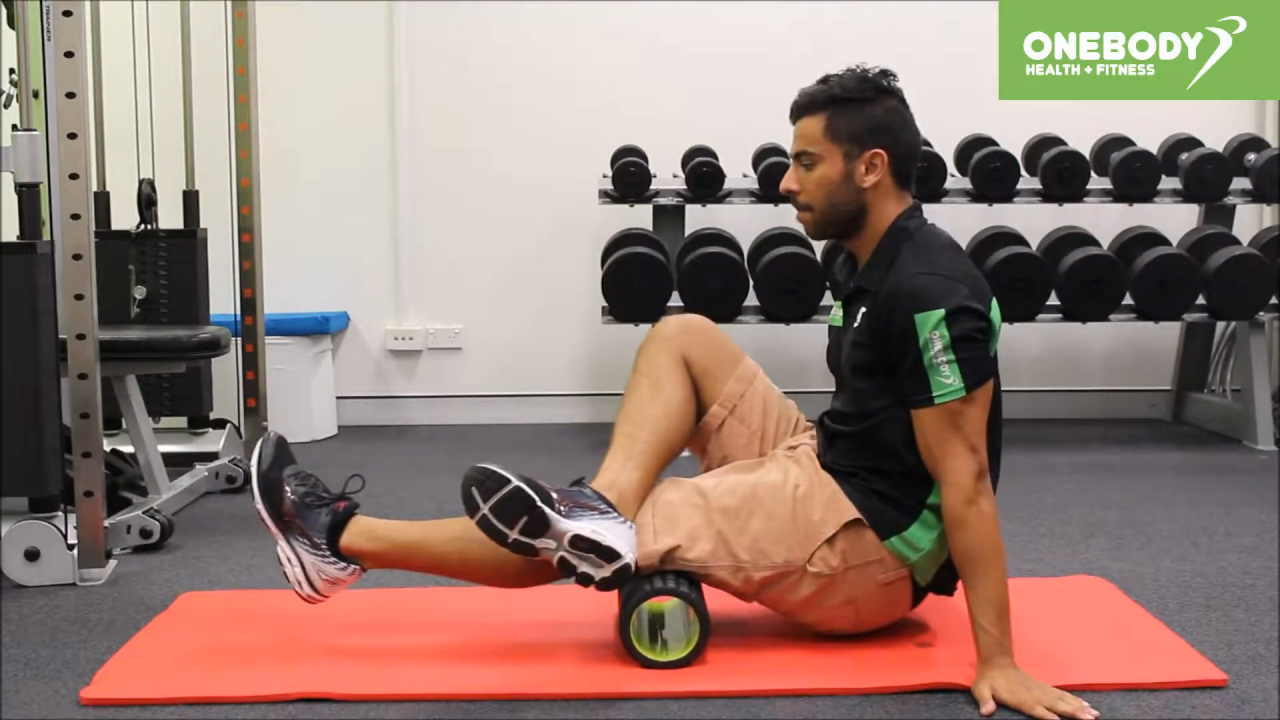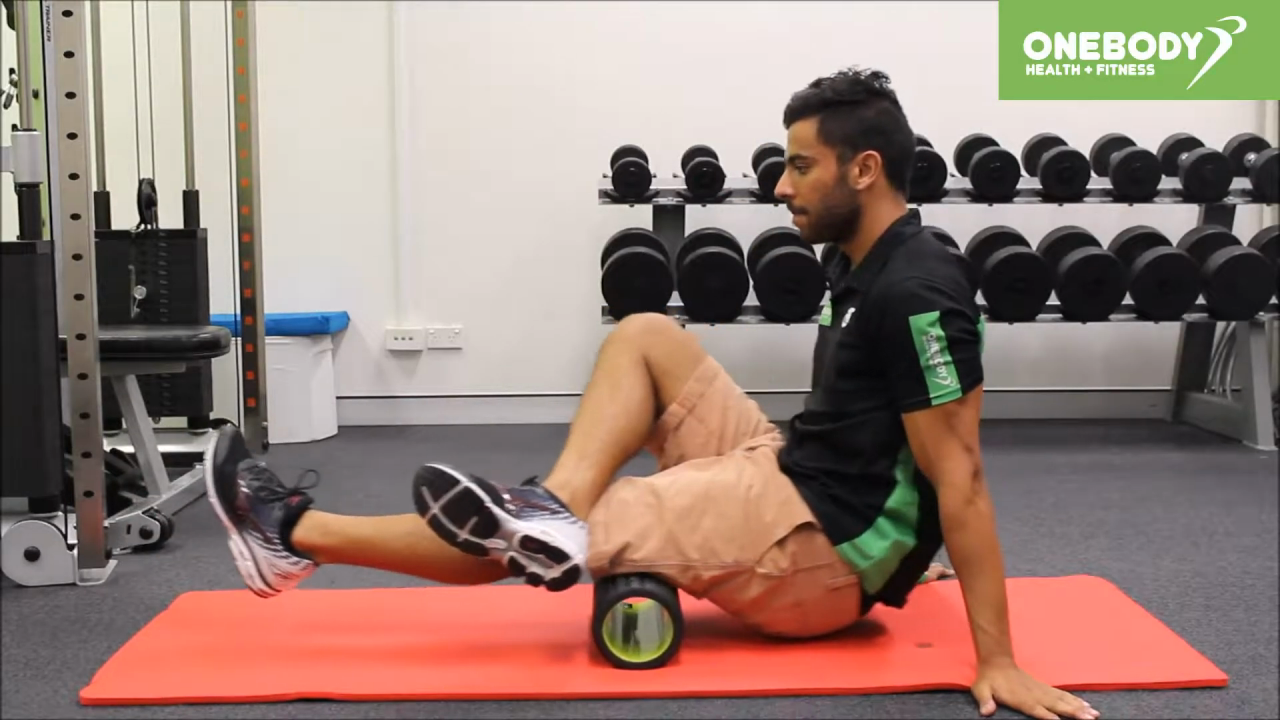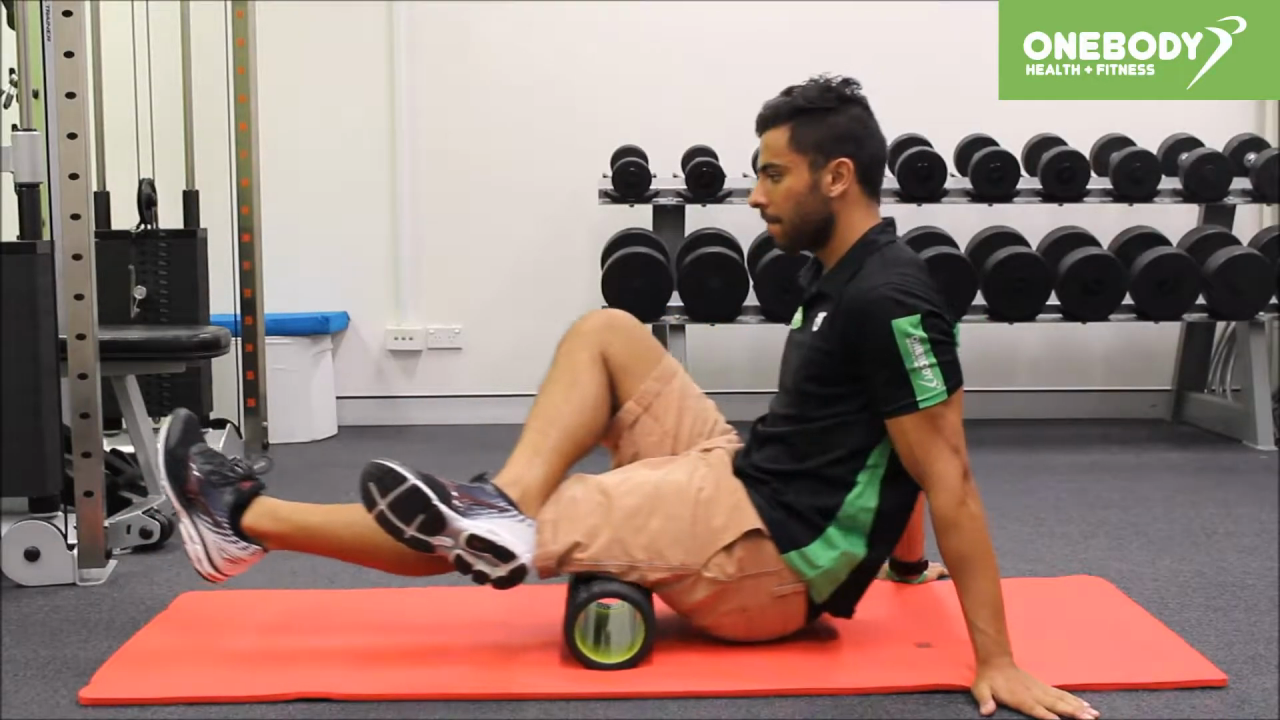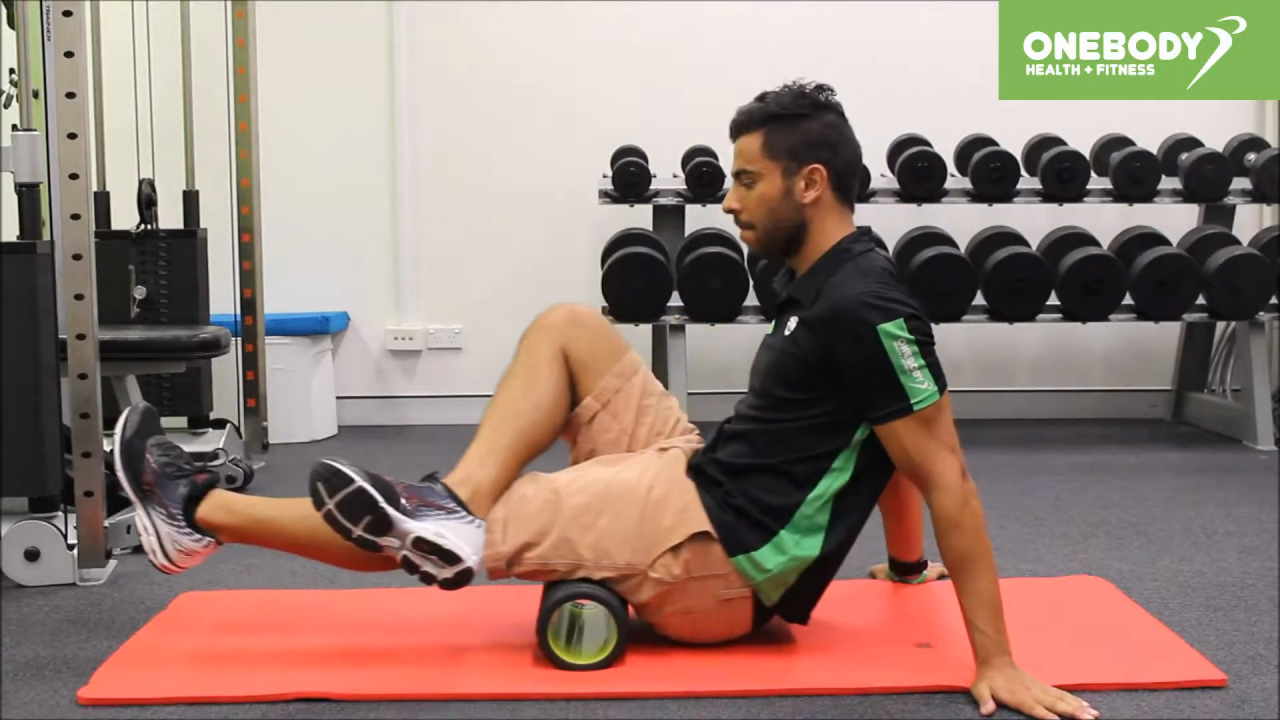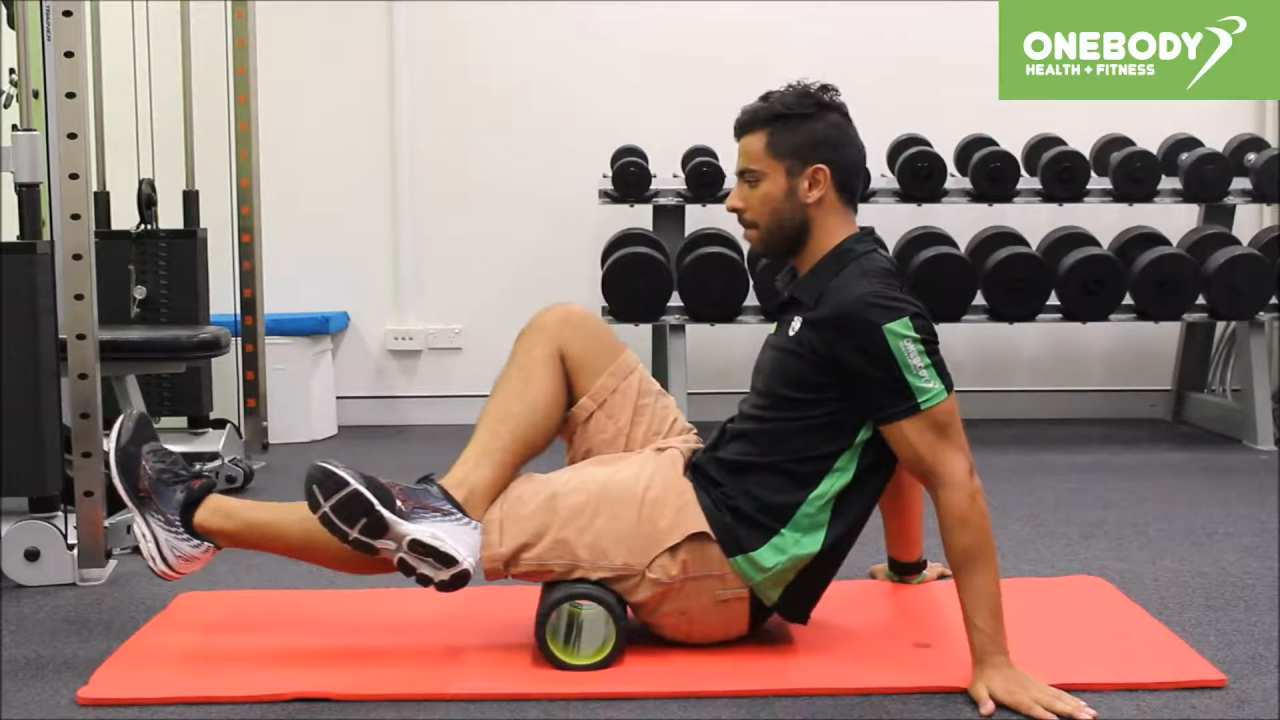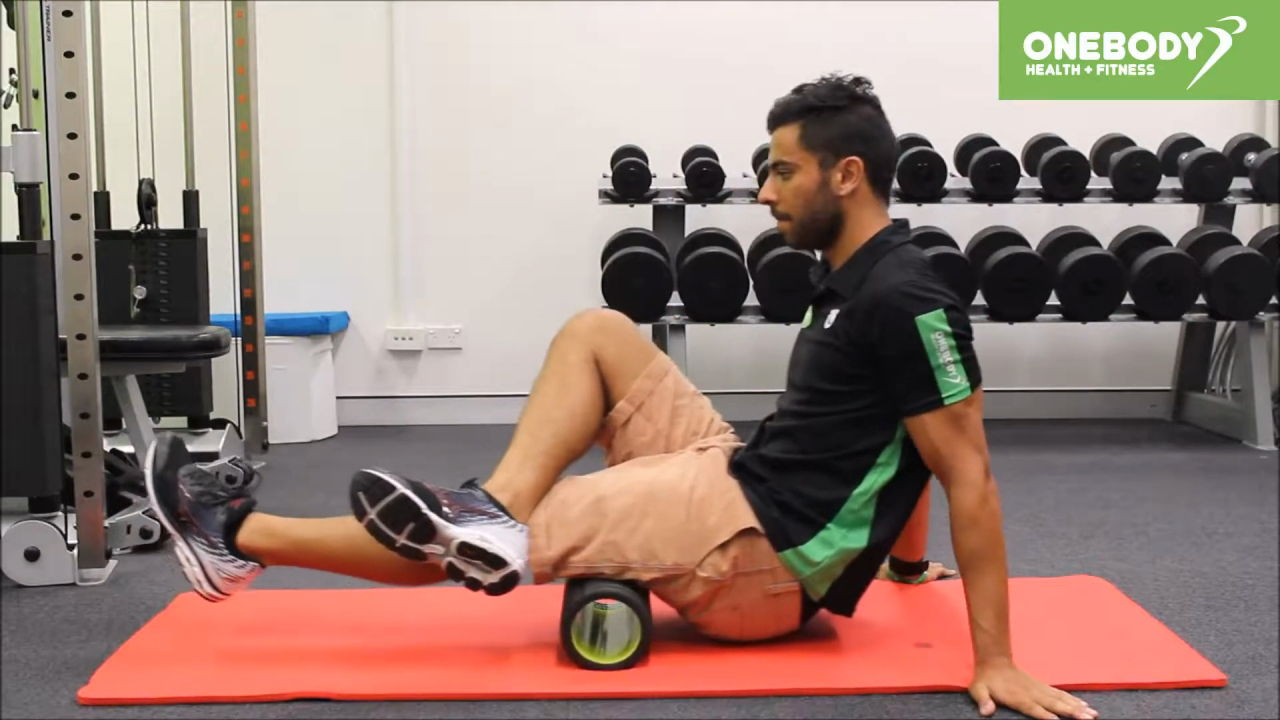
dt=0.3s
person 1, frame 1
left shoulder: (925, 289)
right shoulder: (876, 264)
left elbow: (965, 478)
left hip: (865, 553)
right hip: (829, 483)
left knee: (577, 548)
right knee: (682, 339)
left ankle: (342, 538)
right ankle: (597, 516)
person 1, frame 2
left shoulder: (914, 293)
right shoulder: (868, 267)
left elbow: (959, 480)
right elbow: (898, 444)
right wrist: (901, 549)
left hip: (819, 552)
right hip: (794, 483)
left knee: (524, 545)
right knee: (645, 337)
left ankle: (298, 534)
right ankle: (549, 514)
person 1, frame 3
left shoulder: (886, 300)
right shoulder: (845, 275)
left elbow: (949, 478)
right elbow: (900, 451)
right wrist: (903, 560)
left hip: (763, 558)
right hip: (746, 487)
left knee: (469, 540)
right knee: (604, 333)
left ankle: (245, 517)
right ankle: (495, 510)
person 1, frame 4
left shoulder: (858, 308)
right shoulder: (824, 280)
left elbow: (945, 478)
right elbow: (882, 447)
right wrist: (903, 561)
left hip: (715, 557)
right hip: (707, 486)
left knee: (420, 538)
right knee: (569, 328)
left ankle: (206, 513)
right ankle: (449, 510)
person 1, frame 5
left shoulder: (866, 309)
right shoulder: (826, 283)
left elbow: (955, 478)
right elbow: (884, 448)
right wrist: (905, 564)
left hip: (714, 556)
right hip: (704, 485)
left knee: (420, 544)
right knee: (565, 329)
left ankle: (196, 517)
right ankle: (443, 513)
person 1, frame 6
left shoulder: (901, 298)
right shoulder: (855, 277)
left elbow: (971, 477)
right elbow: (900, 436)
right wrist: (906, 558)
left hip: (759, 554)
right hip: (741, 483)
left knee: (457, 545)
right knee: (596, 334)
left ankle: (243, 537)
right ankle: (487, 517)
